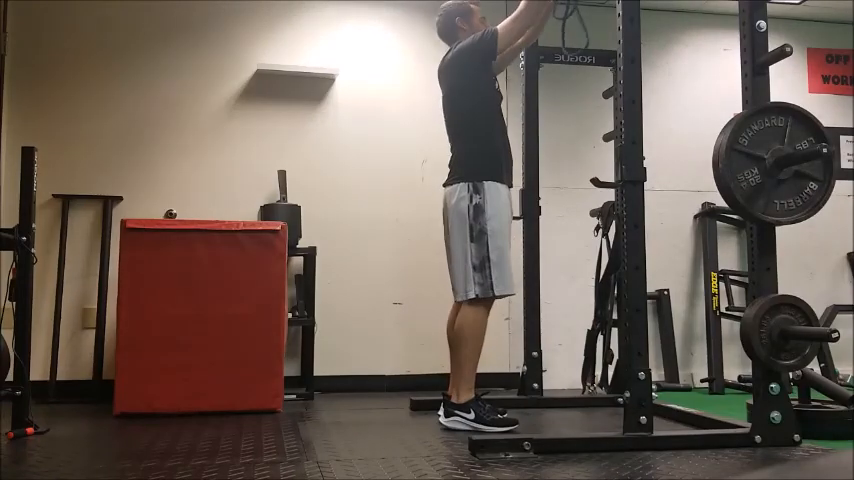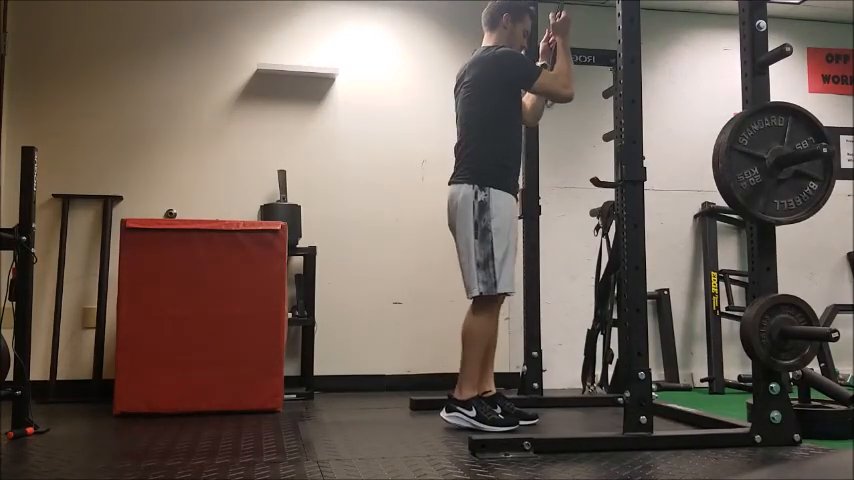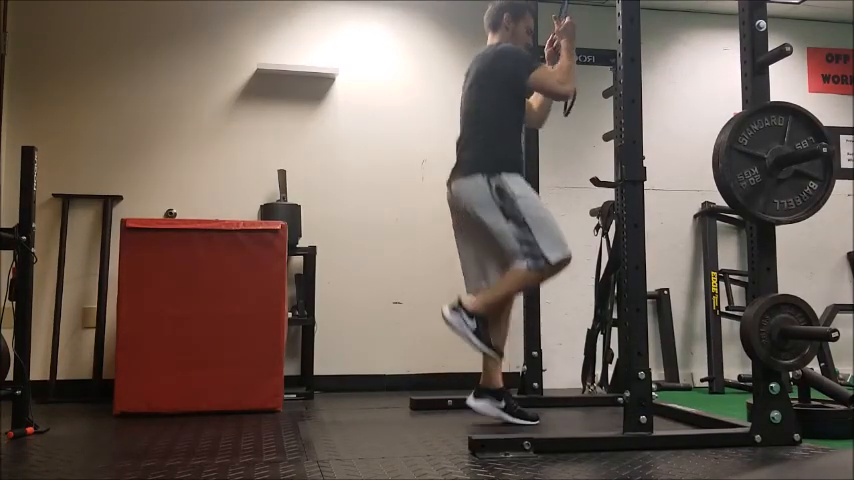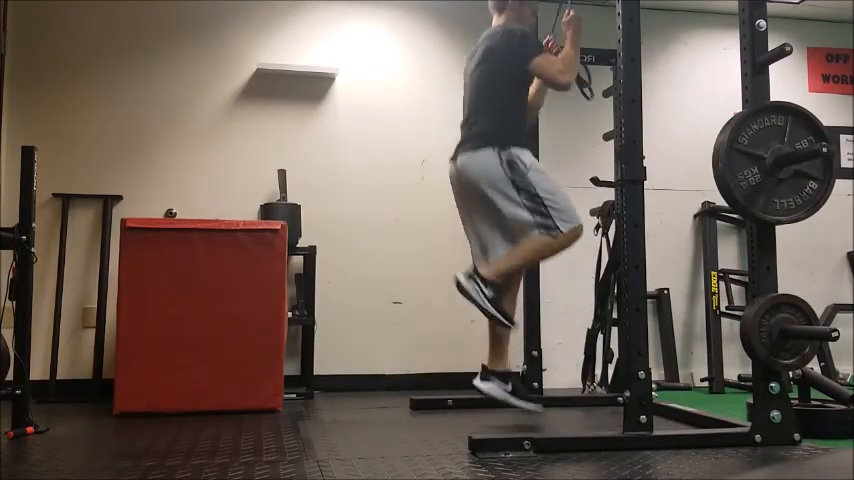
dt=0.7s
person 1, frame 1
left shoulder: (473, 64)
right shoulder: (463, 57)
left elbow: (523, 37)
left hip: (473, 187)
right hip: (479, 187)
left knee: (471, 296)
right knee: (479, 296)
left ankle: (457, 396)
right ankle: (462, 403)
person 1, frame 2
left shoulder: (481, 68)
right shoulder: (501, 60)
left elbow: (529, 114)
right elbow: (564, 90)
left wrist: (543, 61)
right wrist: (561, 42)
left hip: (482, 190)
right hip: (483, 191)
left knee: (491, 296)
right knee: (488, 296)
left ankle: (485, 394)
right ankle: (463, 400)
person 1, frame 3
left shoulder: (487, 67)
right shoulder: (506, 57)
left elbow: (535, 116)
right elbow: (563, 87)
left wrist: (547, 62)
right wrist: (566, 45)
left hip: (469, 182)
right hip: (489, 179)
left knee: (502, 296)
right knee: (552, 255)
left ankle: (490, 388)
right ankle: (471, 307)
person 1, frame 4
left shoulder: (483, 49)
right shoulder: (514, 35)
left elbow: (525, 110)
right elbow: (563, 78)
left wrist: (540, 64)
right wrist: (572, 34)
left hip: (468, 161)
right hip: (495, 155)
left knee: (511, 267)
right knee: (566, 228)
left ankle: (495, 370)
right ankle: (484, 273)
